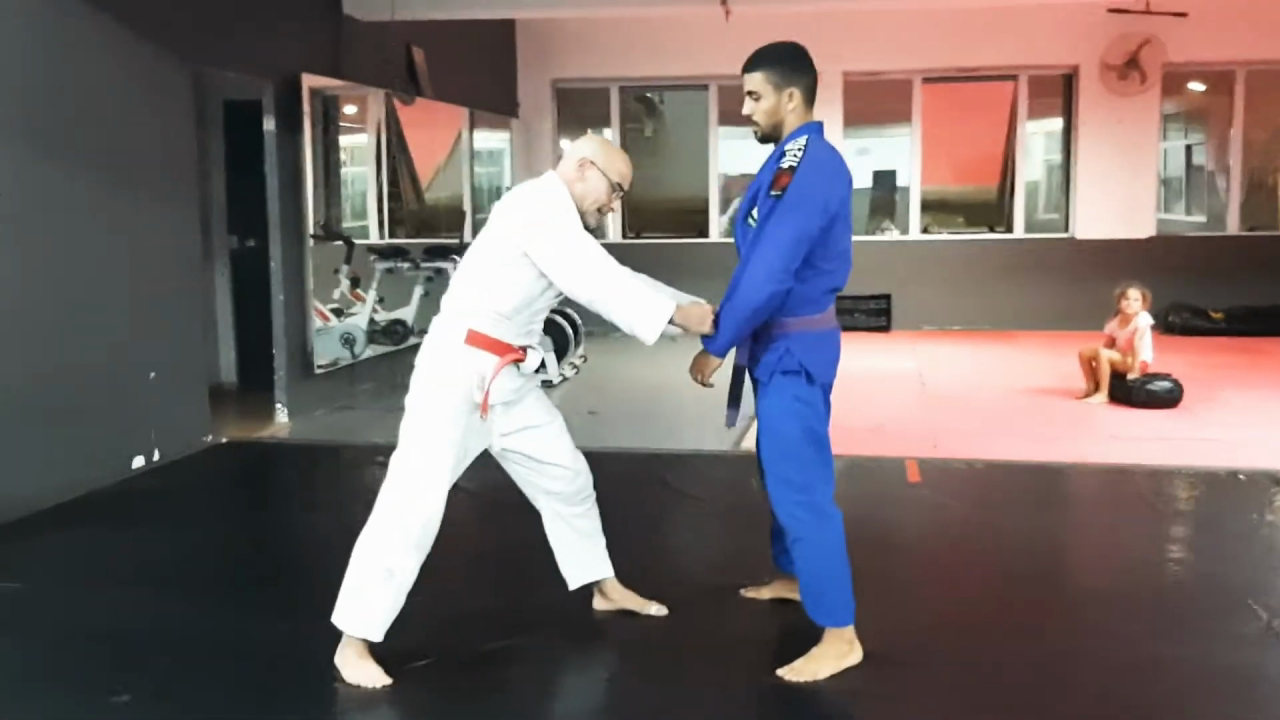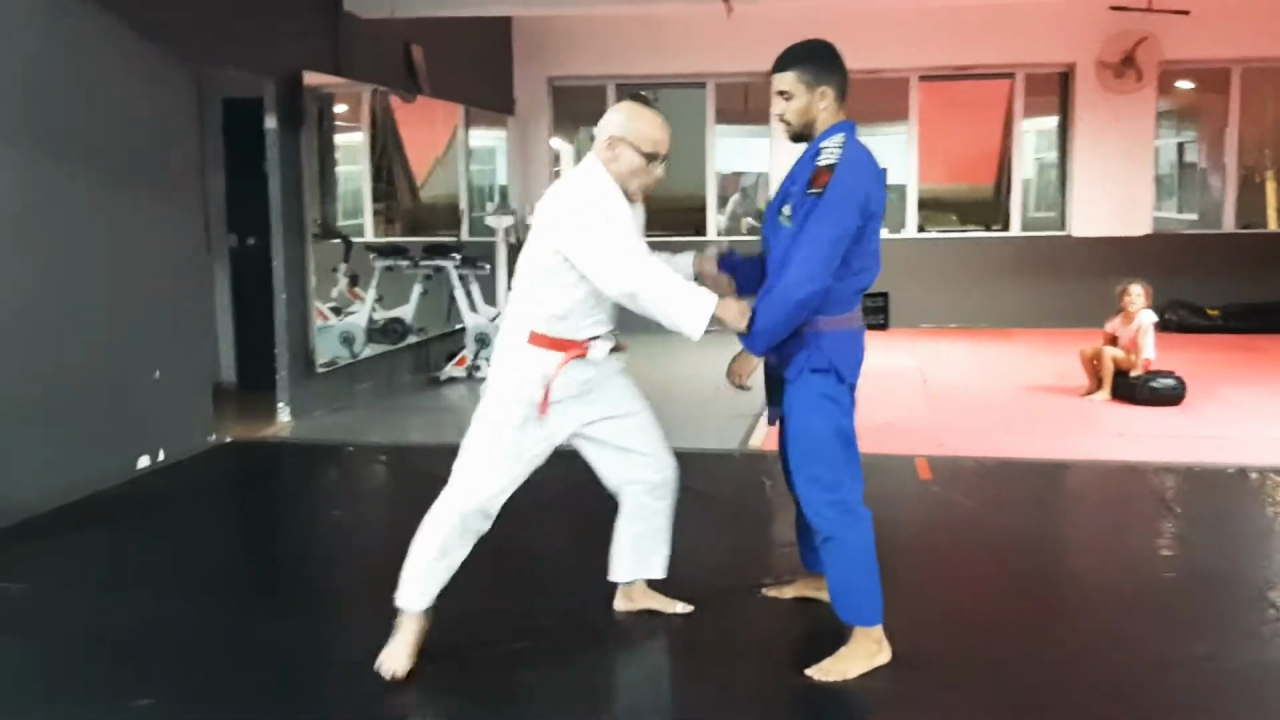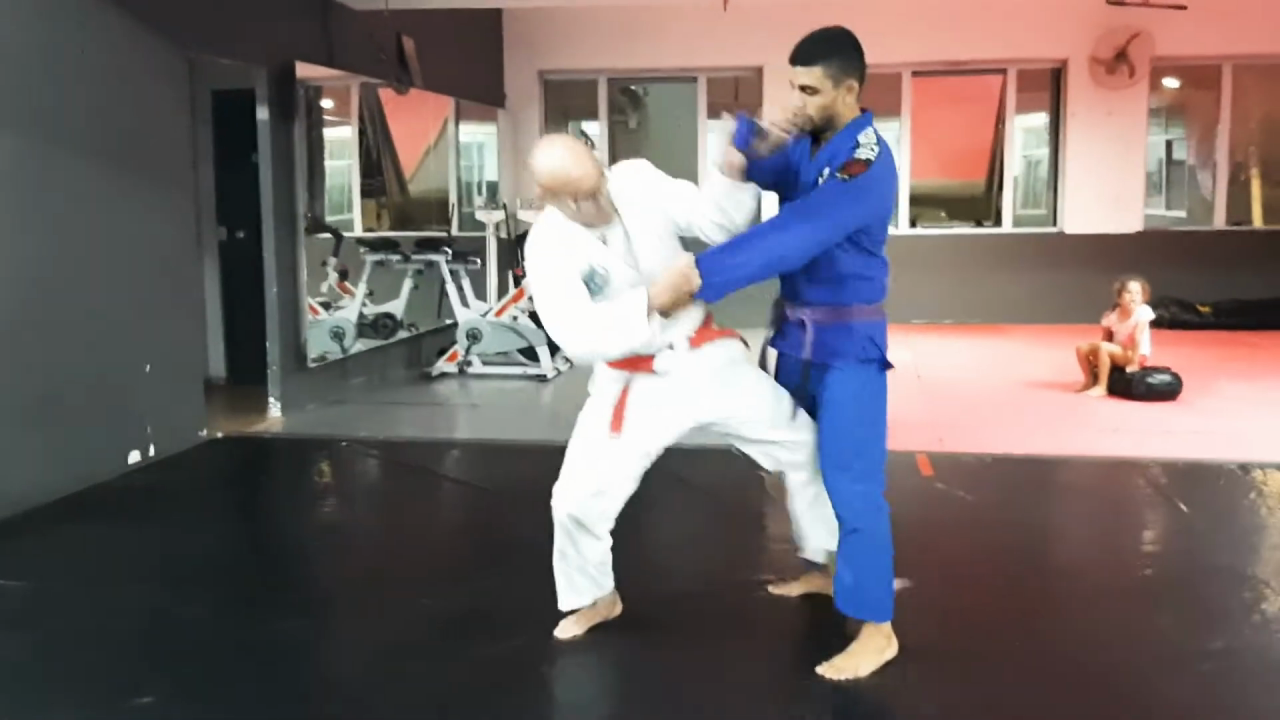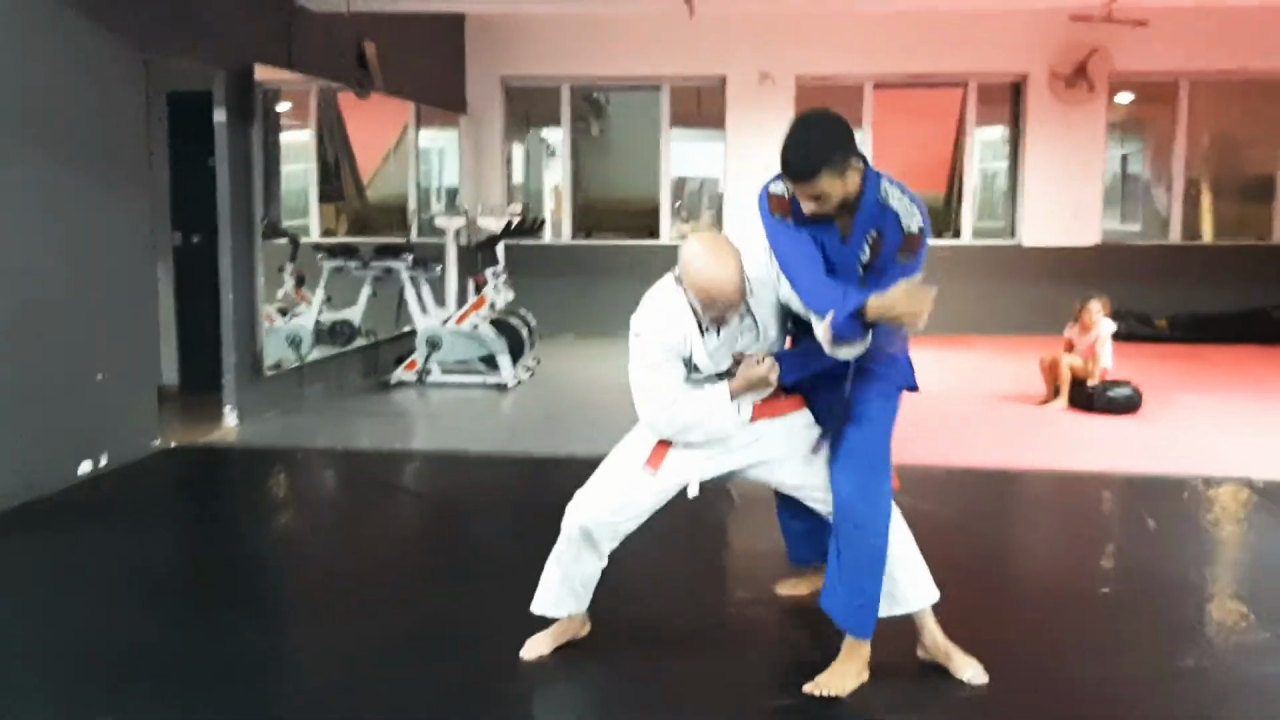
dt=0.4s
person 1, frame 1
left shoulder: (807, 167)
right shoulder: (799, 161)
left elbow: (766, 274)
left wrist: (715, 345)
right wrist: (729, 334)
left hip: (793, 347)
right hip: (783, 343)
left knee: (801, 486)
right knee: (781, 474)
left ankle: (840, 636)
right ankle: (795, 576)
person 1, frame 2
left shoulder: (842, 167)
right shoulder: (827, 160)
left elbow: (809, 274)
left wrist: (754, 345)
right wrist: (730, 267)
left hip: (819, 346)
right hip: (803, 342)
left knee: (829, 483)
right knee: (805, 471)
left ankle: (868, 635)
right ankle: (821, 575)
person 1, frame 3
left shoulder: (867, 164)
right shoulder: (802, 139)
left elbow: (790, 239)
right elbow: (759, 165)
left wrist: (697, 277)
right wrist: (755, 137)
left hip: (848, 338)
right hip: (799, 331)
left knee: (852, 477)
left ankle: (877, 631)
right ankle: (830, 571)
person 1, frame 4
left shoulder: (902, 219)
right shoulder: (780, 200)
left elbow: (861, 338)
right elbow: (814, 292)
left wrist: (775, 369)
right wrist: (872, 308)
left hip: (871, 367)
left knee: (859, 494)
left ankle: (855, 650)
right ankle: (823, 570)
person 2, frame 1
left shoulder: (561, 223)
right shoulder: (537, 205)
left elbow: (615, 279)
right elbow: (592, 284)
left wrist: (697, 309)
right wrist: (676, 312)
left hip: (507, 375)
right hip: (458, 368)
left knee: (565, 476)
right knee: (415, 499)
left ankle: (605, 587)
right ankle: (354, 641)
person 2, frame 2
left shoulder: (611, 202)
right shoulder: (577, 199)
left elbow: (639, 270)
right elbow: (627, 281)
left wrist: (695, 268)
right wrist: (714, 306)
left hip: (592, 367)
right hip: (533, 368)
left knee: (652, 471)
right knee: (476, 490)
left ankle: (632, 587)
right ankle: (412, 616)
person 2, frame 3
left shoulder: (638, 182)
right shoulder: (548, 245)
left elbow: (721, 223)
right elbow: (580, 337)
left wrist: (734, 172)
right wrist: (651, 300)
left hip: (706, 360)
right hip: (635, 383)
left knee: (803, 446)
right knee: (579, 500)
left ankle: (838, 559)
right ankle: (598, 599)
person 2, frame 4
left shoulder: (763, 263)
right shoulder: (655, 319)
right elbow: (666, 417)
right wrist: (733, 390)
left hip: (769, 417)
right hip: (685, 428)
right knee: (591, 513)
left ankle: (927, 635)
right ankle: (569, 618)
